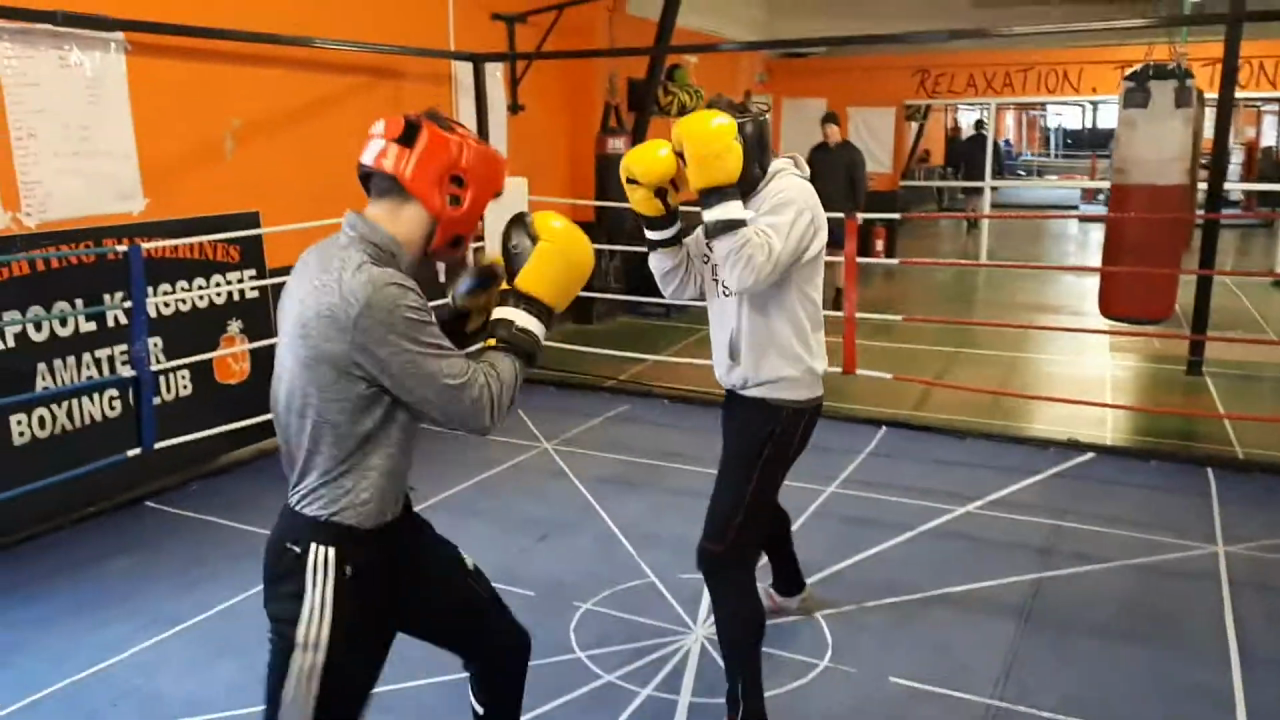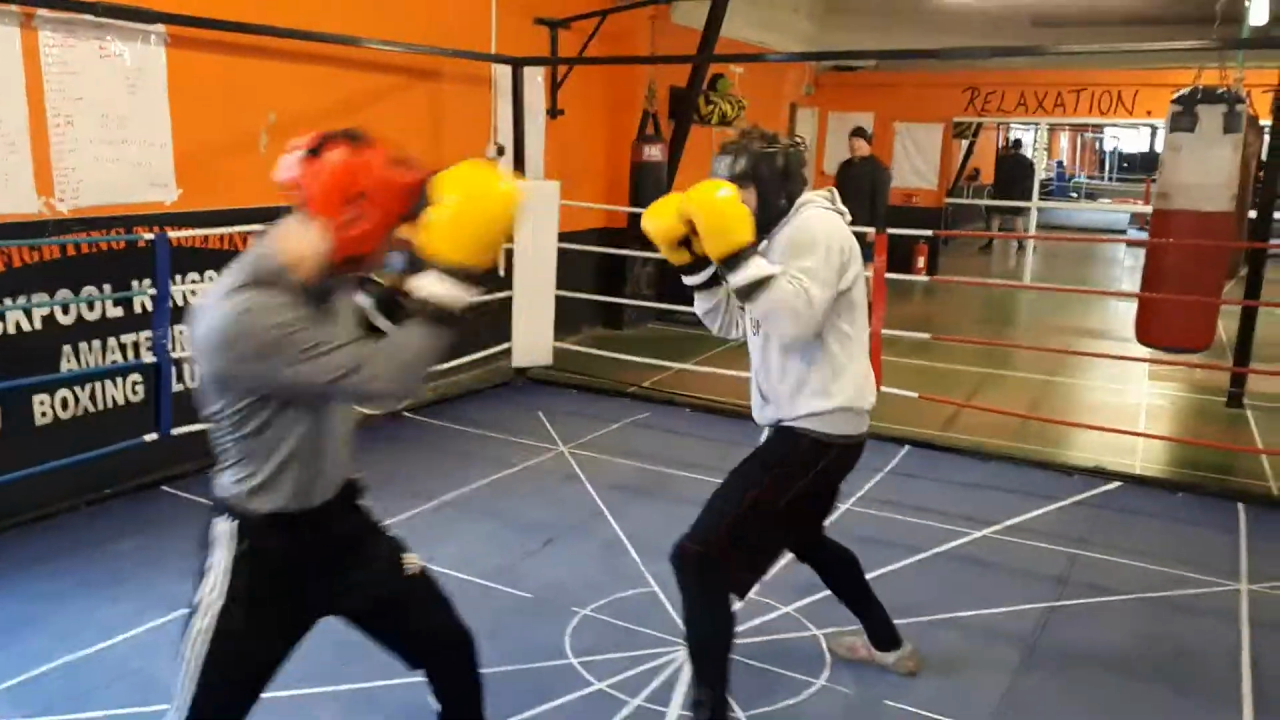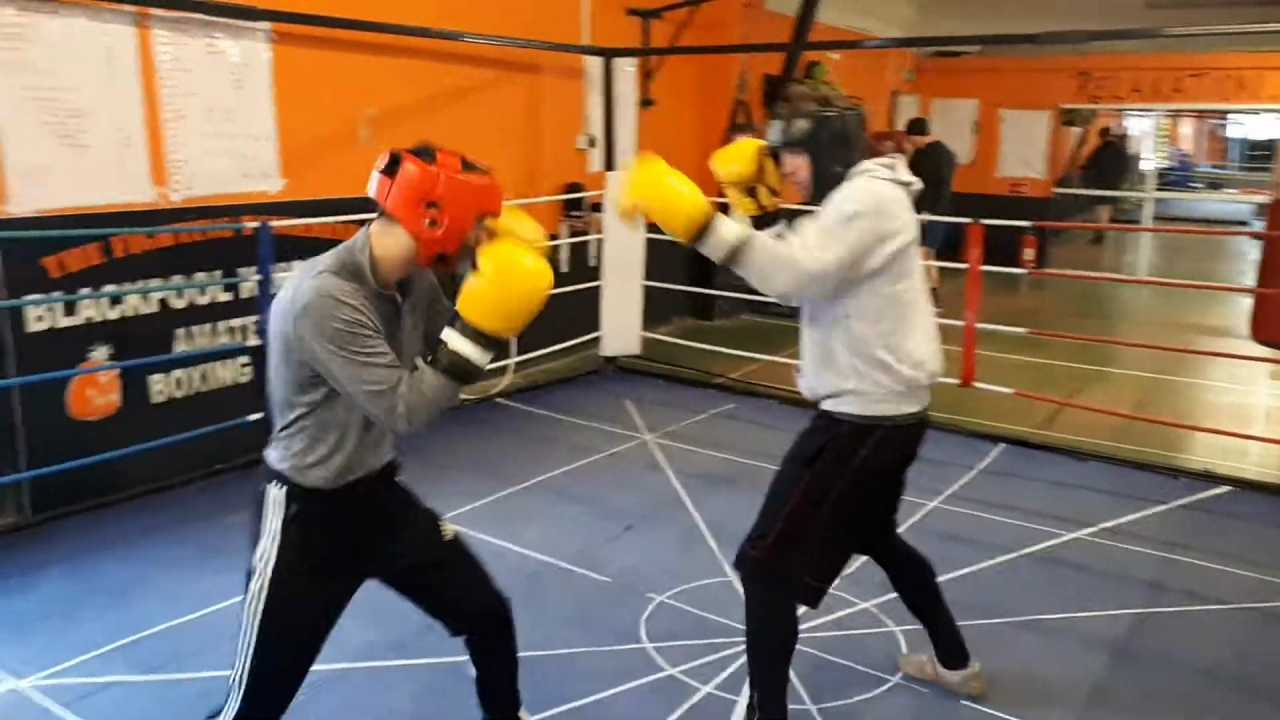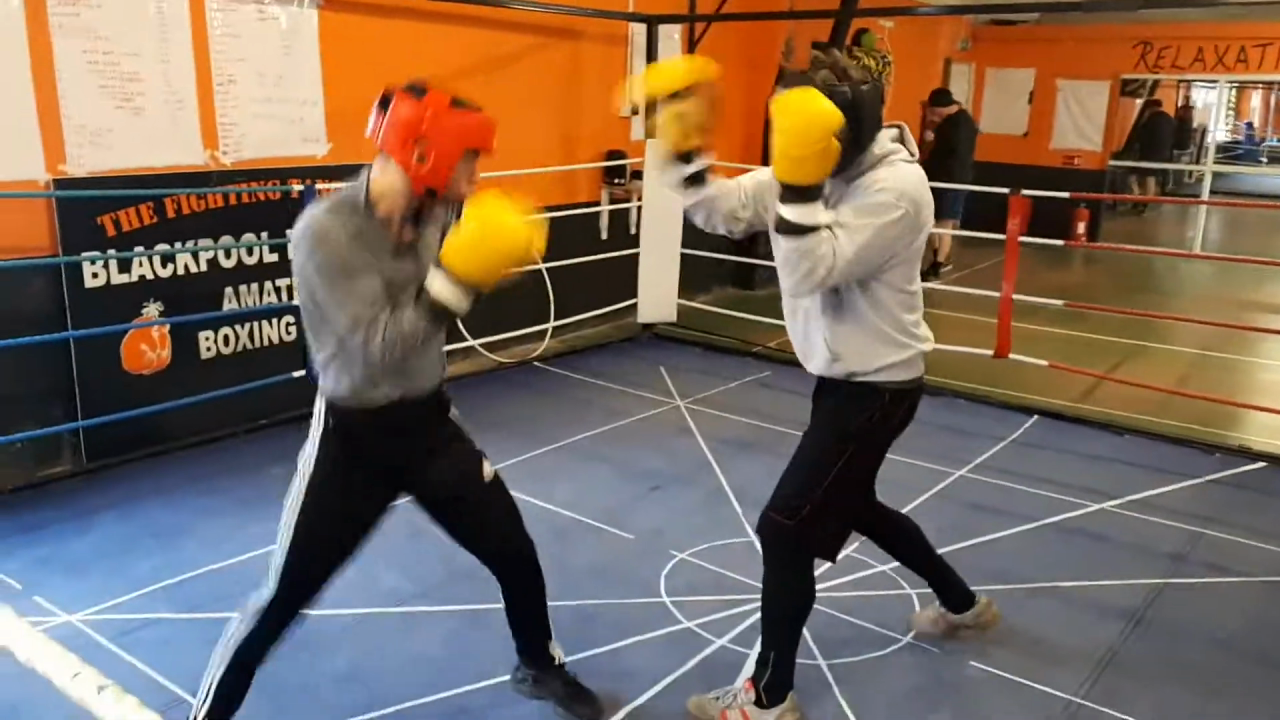
dt=0.5s
person 1, frame 1
left shoulder: (791, 196)
right shoulder: (730, 202)
left elbow: (749, 272)
right elbow: (682, 285)
left wrist: (718, 189)
right wrist: (656, 213)
left hip: (780, 398)
right hip: (747, 387)
left knee: (721, 552)
right knee: (752, 501)
right ankle: (791, 591)
person 1, frame 2
left shoulder: (817, 229)
right shoulder: (781, 236)
left elbow: (792, 324)
right elbow: (727, 321)
left wrist: (736, 247)
right wrist: (693, 258)
left hip: (816, 432)
right hip: (818, 425)
left knee: (699, 561)
right knee: (802, 536)
right ankle: (888, 643)
person 1, frame 3
left shoulder: (869, 199)
right shoulder: (859, 201)
left elbow: (792, 275)
right elbow: (801, 275)
left wrist: (701, 221)
left hip: (865, 416)
right hip: (894, 410)
left knee: (765, 567)
right knee: (874, 535)
right ankle: (955, 661)
person 1, frame 4
left shoulder: (896, 185)
right shoulder: (811, 170)
left elbow: (818, 269)
right elbow: (724, 208)
left wrist: (802, 179)
right wrist: (684, 143)
left hip: (875, 385)
right hip: (842, 377)
left knee: (786, 528)
right knee: (852, 504)
right ankle: (961, 603)
person 2, frame 1
left shoulder: (340, 258)
right shoulder: (370, 291)
right elbow: (477, 406)
left wrist: (462, 313)
right wrist: (527, 304)
left hip: (390, 531)
right hip: (332, 558)
left knee: (502, 645)
person 2, frame 2
left shoulder: (324, 279)
right shoulder: (238, 315)
right elbow: (379, 377)
right wrist: (452, 270)
left hip: (338, 520)
right hip: (259, 546)
left knee: (448, 645)
person 2, frame 3
left shoulder: (407, 277)
right shoulder: (321, 297)
left elbow: (426, 355)
right elbow: (405, 407)
left wrist: (494, 265)
right wrist: (481, 321)
left hip: (378, 493)
right hip: (307, 513)
left knee: (487, 616)
person 2, frame 4
left shoulder: (433, 213)
right shoulder: (325, 231)
right elbow: (388, 348)
left wrist: (495, 260)
right wrist: (458, 276)
left hip: (428, 419)
right hip: (352, 433)
left knee: (514, 551)
right knee: (286, 596)
left ankle: (539, 666)
person 3, frame 1
left shoulder: (852, 153)
right shoulder: (816, 152)
left elbow: (859, 184)
left wrist: (857, 209)
left hip: (842, 212)
left knee: (839, 254)
left ankle: (839, 296)
person 3, frame 2
left shoulder: (878, 169)
right shoulder: (845, 167)
left elbow: (881, 200)
left wrist: (876, 228)
left hip: (866, 226)
left knee: (868, 267)
person 3, frame 3
left shoulder: (942, 154)
right shoulder: (919, 154)
left elbow: (944, 186)
left wrist: (932, 211)
left hip: (932, 214)
right hip: (919, 211)
left knee: (921, 253)
right knee: (927, 254)
right ankle: (933, 297)
person 3, frame 4
left shoulder: (963, 124)
right shoulder: (946, 122)
left elbow: (958, 158)
left wrist: (930, 173)
right wrist: (926, 169)
left hip: (954, 182)
right hip: (938, 180)
left knee: (945, 224)
left ankle: (935, 268)
right ankle: (940, 258)
